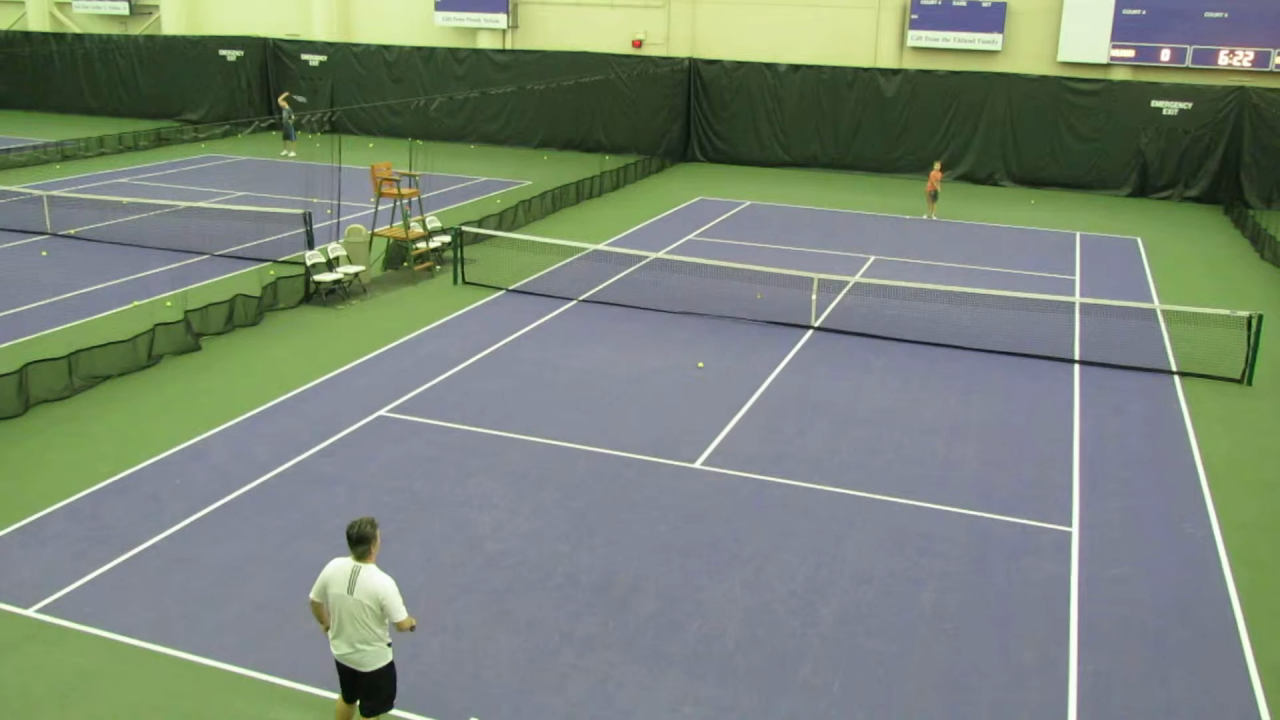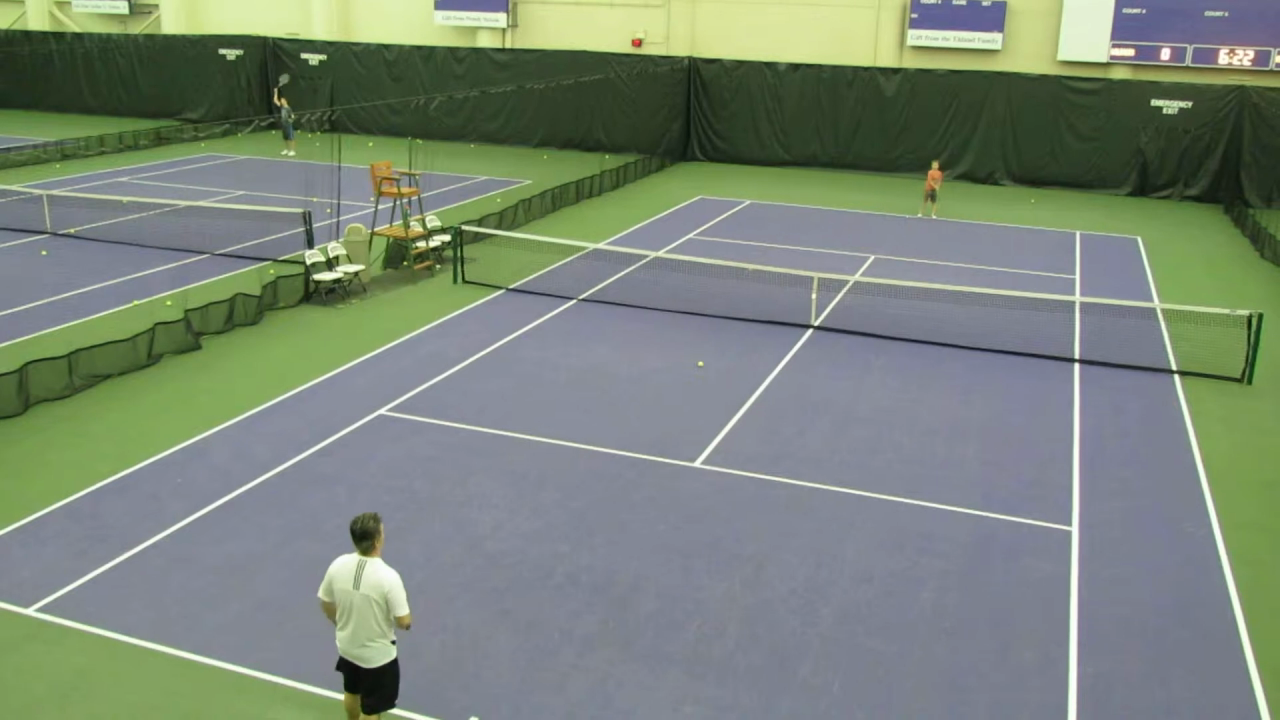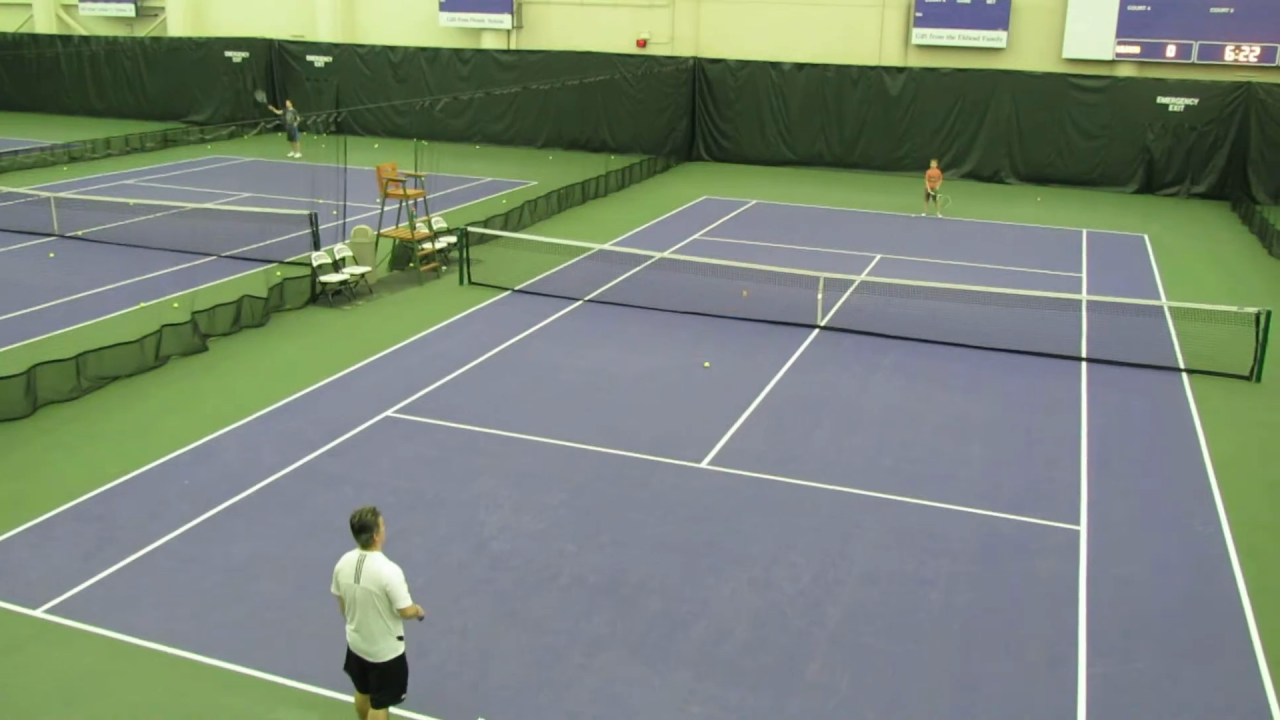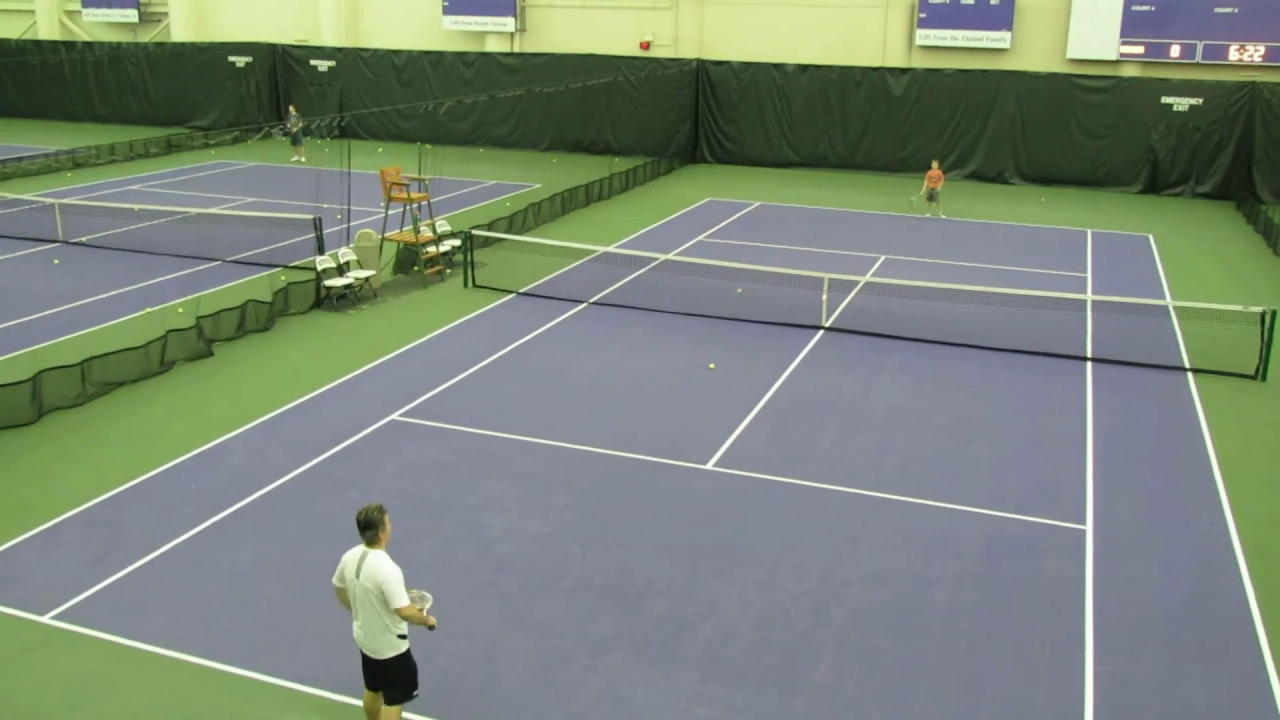
dt=0.3s
person 1, frame 1
left shoulder: (333, 568)
right shoulder: (382, 583)
left elbow: (315, 602)
right elbow: (402, 625)
left wrist: (325, 623)
right wrist: (412, 621)
left hip: (341, 651)
right hip: (373, 659)
left knee: (347, 698)
person 1, frame 2
left shoulder: (338, 565)
right shoulder: (388, 577)
left elbow: (327, 606)
right elbow: (403, 621)
right wrist: (407, 621)
left hip: (346, 647)
right hip: (378, 655)
left knee: (352, 693)
person 1, frame 3
left shoulder: (344, 562)
right shoulder: (388, 571)
left elbow: (342, 604)
right elbow: (406, 611)
right wrist: (419, 611)
left hip: (356, 643)
right hip: (386, 650)
left knee: (363, 692)
person 1, frame 4
left shoulder: (351, 557)
right shoulder: (387, 569)
left elbow: (340, 590)
right elbow: (405, 612)
right wrist: (427, 619)
left hip: (365, 639)
right hip: (390, 647)
left knee: (373, 689)
right knee: (396, 700)
